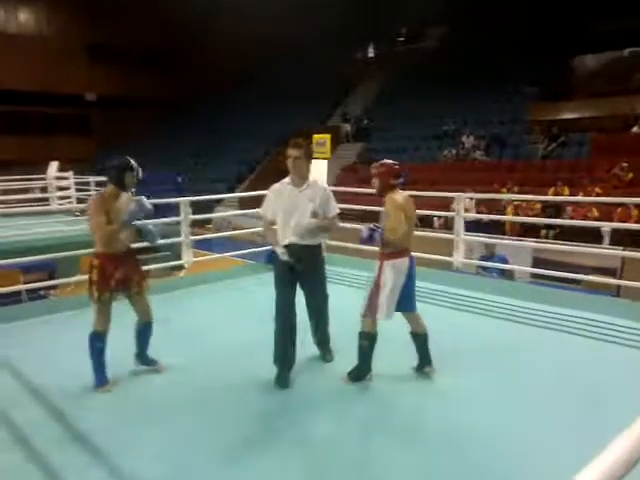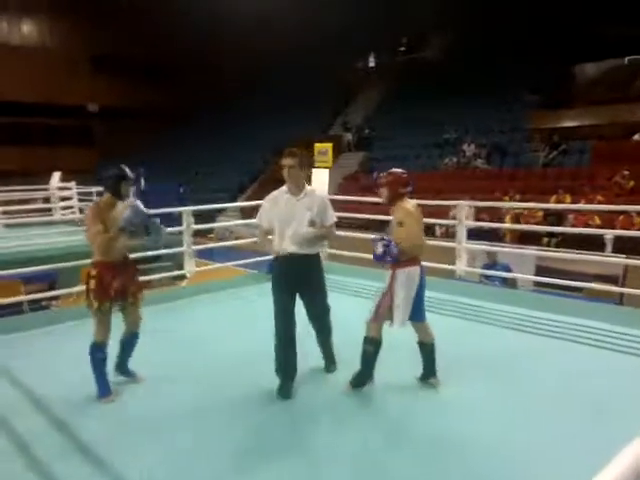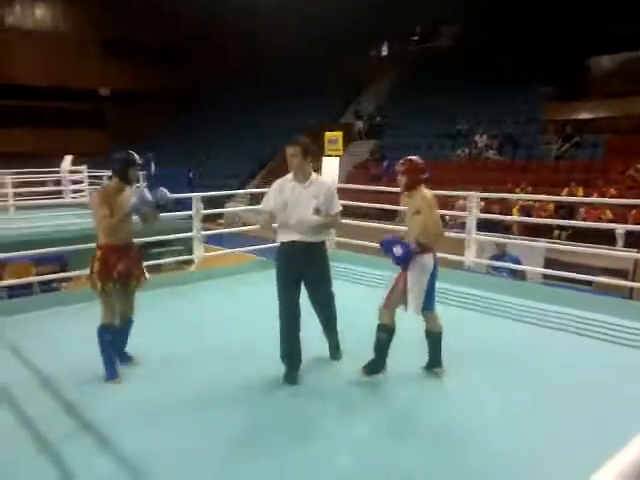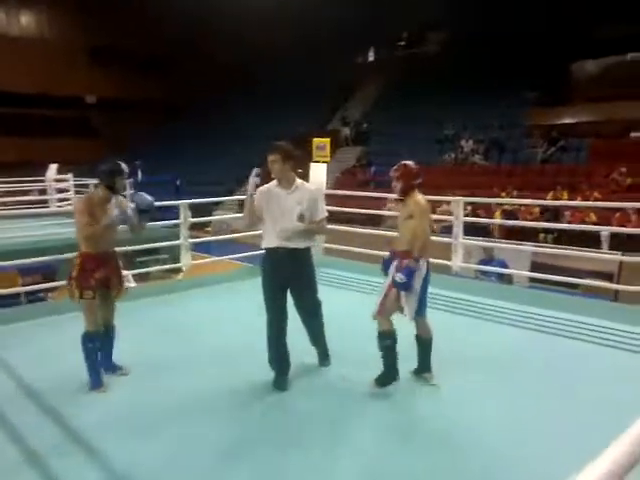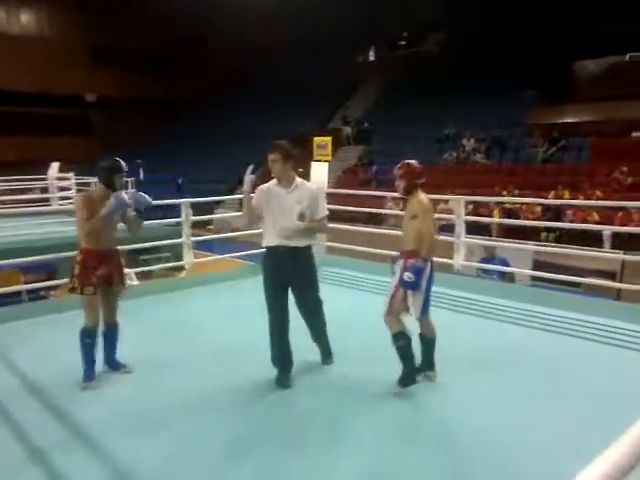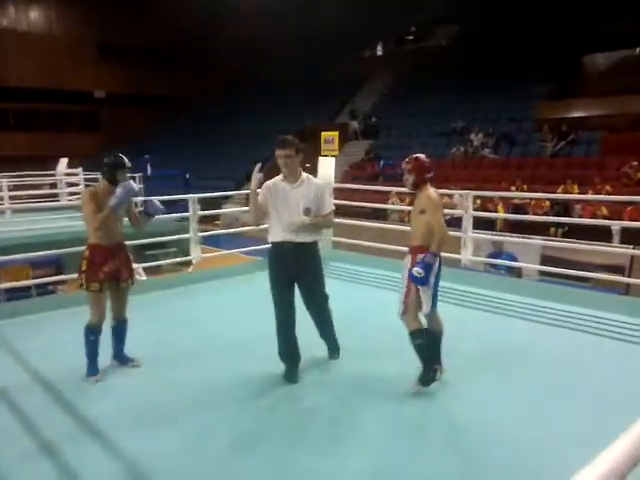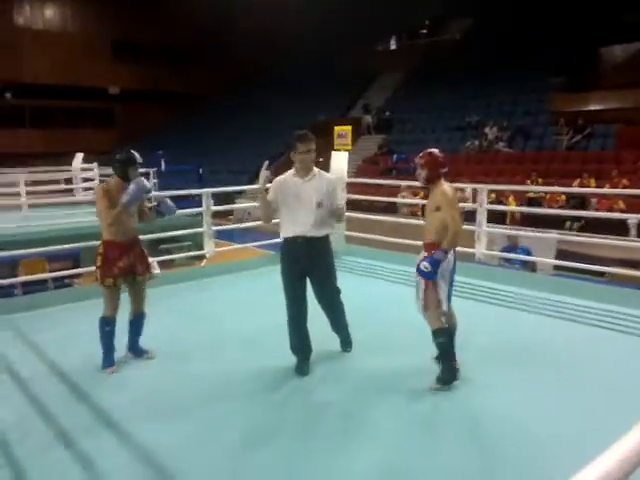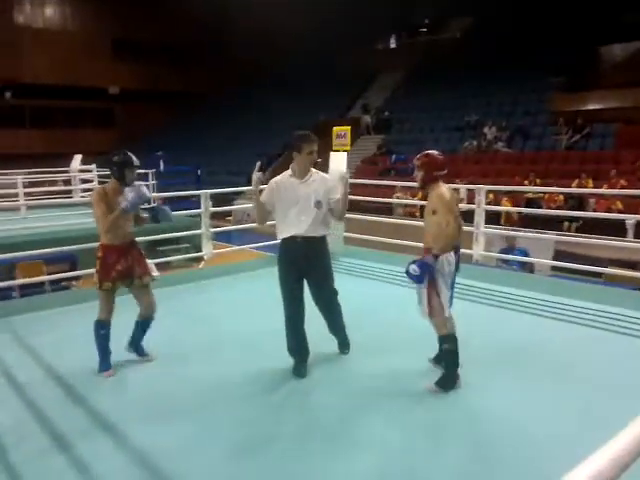
dt=0.1s
person 1, frame 1
left shoulder: (321, 190)
right shoulder: (276, 190)
left elbow: (333, 223)
right elbow: (267, 226)
left wrist: (314, 225)
right wrist: (277, 246)
left hip: (311, 253)
right hip: (285, 255)
left knee: (318, 304)
right knee: (284, 311)
left ankle: (323, 344)
right ankle: (284, 366)
person 1, frame 2
left shoulder: (319, 198)
right shoulder: (273, 199)
left elbow: (331, 231)
right elbow: (263, 234)
left wrist: (312, 233)
right wrist: (273, 245)
left hip: (310, 262)
right hip: (283, 263)
left knee: (319, 313)
right knee: (283, 322)
left ankle: (328, 354)
right ankle: (286, 377)
person 1, frame 3
left shoulder: (325, 187)
right shoulder: (279, 186)
left elbow: (336, 220)
right elbow: (265, 222)
left wrist: (317, 222)
right wrist: (274, 215)
left hip: (315, 250)
right hip: (288, 251)
left knee: (324, 302)
right knee: (288, 310)
left ankle: (333, 342)
right ankle: (291, 364)
person 1, frame 4
left shoulder: (310, 192)
right shoulder: (264, 192)
left elbow: (322, 226)
right elbow: (249, 222)
left wrist: (299, 228)
right wrist: (250, 192)
left hip: (300, 257)
right hip: (273, 258)
left knee: (310, 309)
right knee: (275, 317)
left ankle: (322, 349)
right ankle: (281, 370)
person 1, frame 5
left shoulder: (310, 191)
right shoulder: (264, 191)
left elbow: (322, 225)
right elbow: (249, 221)
left wrist: (300, 227)
right wrist: (246, 191)
left hip: (301, 255)
right hip: (274, 256)
left knee: (312, 307)
right knee: (277, 315)
left ankle: (324, 347)
right ankle: (283, 367)
person 1, frame 6
left shoulder: (316, 187)
right shoulder: (270, 187)
left elbow: (327, 221)
right elbow: (256, 219)
left wrist: (308, 221)
right wrist: (254, 190)
left hip: (307, 251)
right hip: (280, 253)
left knee: (318, 303)
right knee: (283, 311)
left ankle: (331, 342)
right ankle: (291, 362)
person 1, frame 7
left shoulder: (327, 181)
right shoulder: (281, 183)
left elbow: (340, 216)
right elbow: (266, 217)
left wrist: (330, 211)
right wrist: (262, 188)
left hip: (319, 246)
right hip: (291, 247)
left knee: (330, 297)
right knee: (295, 305)
left ankle: (344, 335)
right ankle: (302, 355)
person 1, frame 8
left shoulder: (325, 182)
right shoulder: (277, 184)
left elbow: (339, 216)
right elbow: (260, 219)
left wrist: (345, 192)
right wrist: (255, 190)
left hip: (316, 246)
right hip: (289, 248)
left knee: (327, 299)
right knee: (292, 306)
left ankle: (342, 337)
right ankle: (300, 357)
person 2, frame 1
left shoulder: (128, 198)
right shoulder: (97, 202)
right elbow: (103, 236)
left wrist: (141, 232)
right wrist: (128, 219)
left hip: (127, 259)
right hip: (106, 264)
left knee: (146, 315)
right knee: (102, 324)
left ankle: (142, 355)
right ankle: (99, 375)
person 2, frame 2
left shoulder: (125, 206)
right shoulder: (94, 211)
right elbow: (101, 244)
left wrist: (144, 228)
right wrist: (123, 224)
left hip: (125, 268)
right hip: (103, 273)
left knee: (134, 326)
right knee: (102, 333)
left ankle: (121, 365)
right ankle: (102, 385)
person 2, frame 3
left shoulder: (132, 192)
right shoulder: (100, 195)
left elbow: (149, 219)
right elbow: (106, 227)
left wrist: (154, 206)
right wrist: (129, 210)
left hip: (129, 252)
right hip: (108, 256)
left knee: (127, 312)
right knee: (110, 315)
left ankle: (120, 352)
right ankle: (110, 367)
person 2, frame 4
left shoulder: (119, 202)
right shoulder: (85, 202)
left elbow: (137, 230)
right elbow: (84, 236)
left wrist: (142, 212)
right wrist: (109, 221)
left hip: (110, 261)
right hip: (88, 264)
left knee: (108, 319)
right knee: (93, 323)
left ankle: (106, 362)
right ankle: (95, 375)
person 2, frame 5
left shoulder: (118, 199)
right shoulder: (85, 199)
left elbow: (134, 229)
right elbow: (84, 231)
left wrist: (139, 211)
right wrist: (107, 212)
left hip: (112, 258)
right hip: (89, 261)
left knee: (111, 317)
right knee: (92, 320)
left ankle: (111, 360)
right ankle: (88, 371)
person 2, frame 6
left shoulder: (123, 194)
right shoulder: (90, 194)
left elbow: (137, 224)
right elbow: (95, 225)
left wrist: (147, 212)
right wrist: (115, 203)
left hip: (119, 253)
right hip: (97, 257)
left knee: (120, 312)
right knee: (97, 316)
left ankle: (119, 354)
right ankle: (92, 365)
person 2, frame 7
left shoulder: (135, 190)
right shoulder: (103, 191)
left elbow: (145, 219)
right elbow: (108, 221)
left wrist: (159, 210)
right wrist: (127, 200)
left hip: (134, 248)
right hip: (112, 252)
left knee: (139, 306)
right knee: (111, 309)
left ankle: (134, 346)
right ankle: (108, 357)
person 2, frame 8
left shoulder: (131, 192)
right shoulder: (100, 194)
right elbow: (106, 226)
left wrist: (154, 217)
right wrist: (126, 206)
left hip: (132, 252)
right hip: (110, 255)
left knee: (149, 308)
right knee: (106, 313)
left ankle: (135, 344)
right ankle: (104, 360)
person 3, frame 1
left shoulder: (393, 200)
right shoulder: (405, 199)
left elbow: (398, 235)
left wrist: (374, 235)
right wrist: (380, 232)
left hip: (392, 263)
right hip: (405, 260)
left knee: (369, 315)
right knee: (411, 313)
left ankle: (363, 368)
right ankle: (425, 363)
person 3, frame 2
left shoulder: (405, 209)
right shoulder: (404, 208)
left elbow: (418, 243)
left wrist: (392, 250)
right wrist: (389, 244)
left hip: (405, 271)
right hip: (413, 270)
left knee: (375, 321)
right knee: (419, 322)
left ankle: (365, 374)
right ankle: (430, 374)
person 3, frame 3
left shoulder: (423, 197)
right shoulder: (416, 196)
left elbow: (436, 232)
left wrist: (412, 247)
right wrist: (402, 243)
left hip: (418, 259)
right hip: (425, 258)
left knee: (387, 308)
right knee: (428, 311)
left ankle: (379, 361)
right ankle: (435, 363)
person 3, frame 4
left shoulder: (416, 203)
right shoulder: (411, 202)
left elbow: (424, 238)
left wrist: (411, 265)
right wrist: (394, 254)
left hip: (408, 265)
right hip: (409, 263)
left knee: (382, 315)
right knee: (419, 317)
left ankle: (390, 370)
right ankle: (425, 368)
person 3, frame 5
left shoulder: (419, 202)
right shoulder: (414, 201)
left elbow: (430, 238)
left wrist: (419, 265)
left hip: (414, 264)
right hip: (413, 263)
left knee: (392, 315)
right knee: (423, 316)
left ankle: (410, 370)
right ankle: (428, 366)
person 3, frame 6
left shoulder: (428, 196)
right shoulder: (423, 195)
left elbow: (441, 231)
left wrist: (427, 259)
left hip: (422, 258)
right hip: (422, 257)
left knee: (408, 313)
right knee: (429, 311)
left ankle: (429, 367)
right ankle: (434, 361)
person 3, frame 7
left shoulder: (443, 192)
right shoulder: (437, 190)
left elbow: (456, 229)
left wrist: (439, 256)
left hip: (436, 254)
right hip: (438, 253)
left knee: (431, 311)
right knee: (444, 307)
left ankle: (449, 368)
right ankle: (449, 356)
person 3, frame 8
left shoulder: (439, 195)
right shoulder: (444, 191)
left elbow: (449, 233)
right elbow: (457, 227)
left wrist: (428, 258)
left hip: (439, 259)
right hip: (448, 256)
left knee: (438, 316)
right knee: (442, 313)
left ankle: (451, 374)
right ankle: (445, 357)
